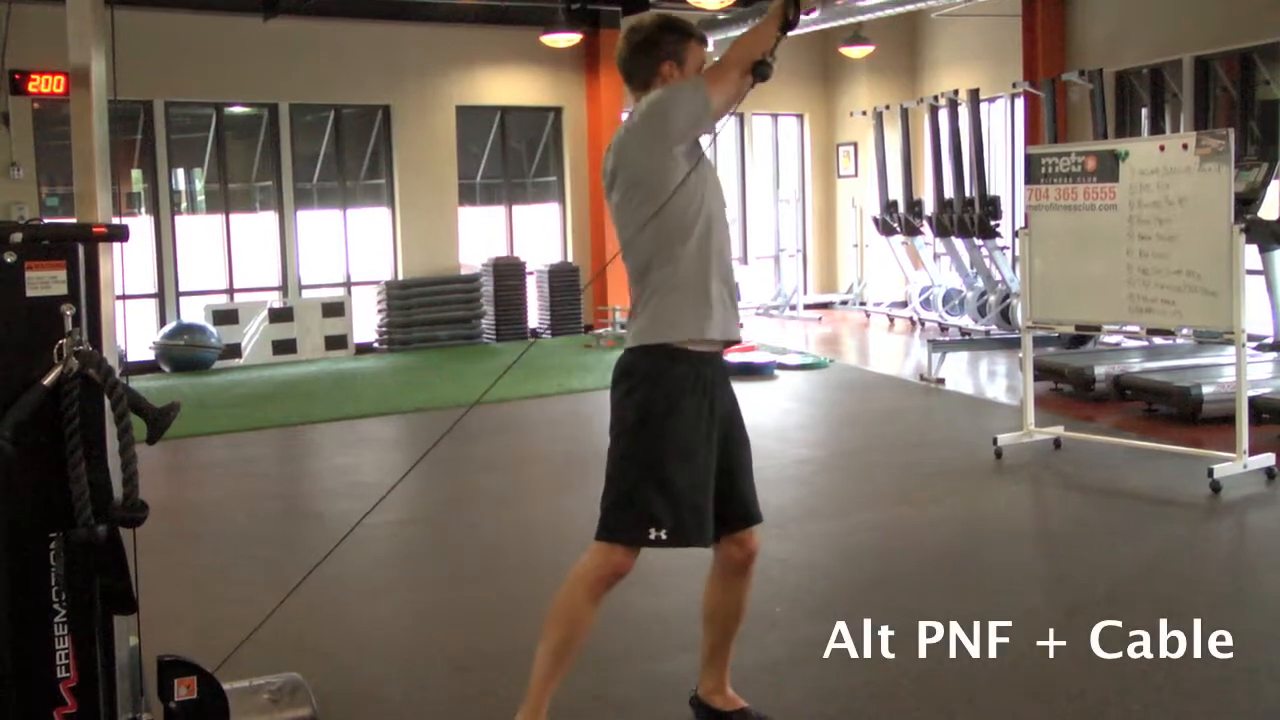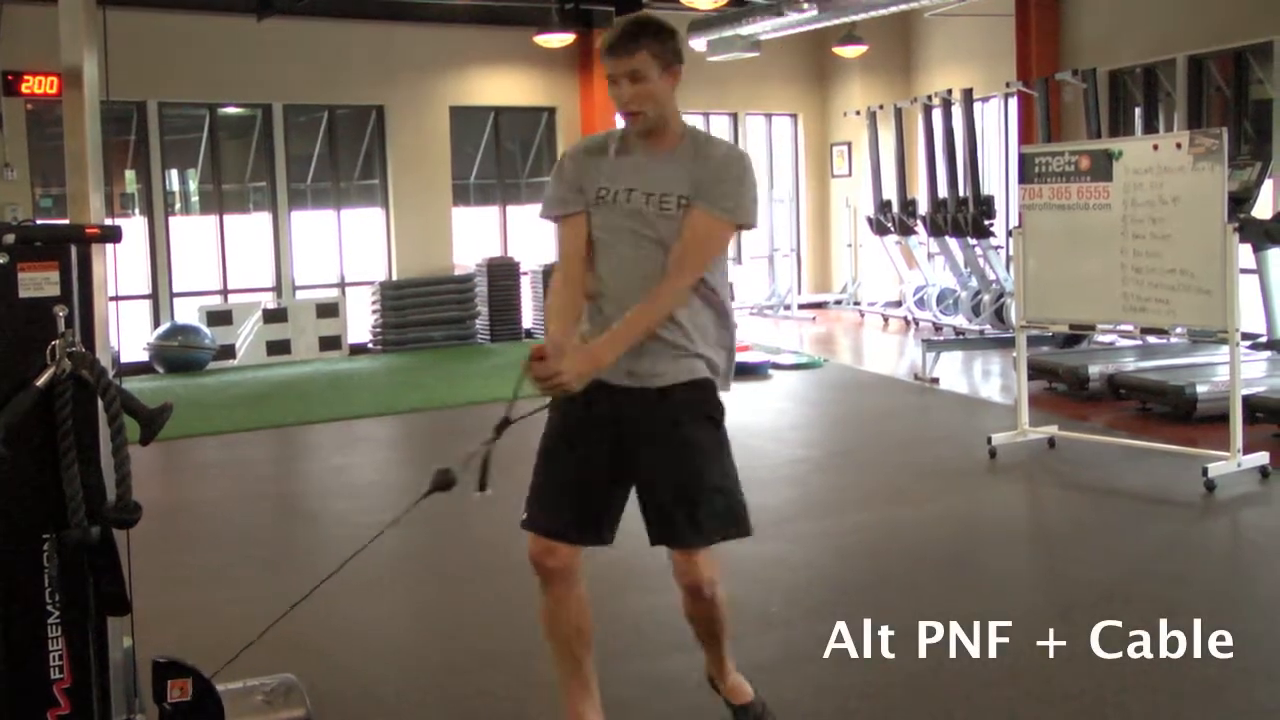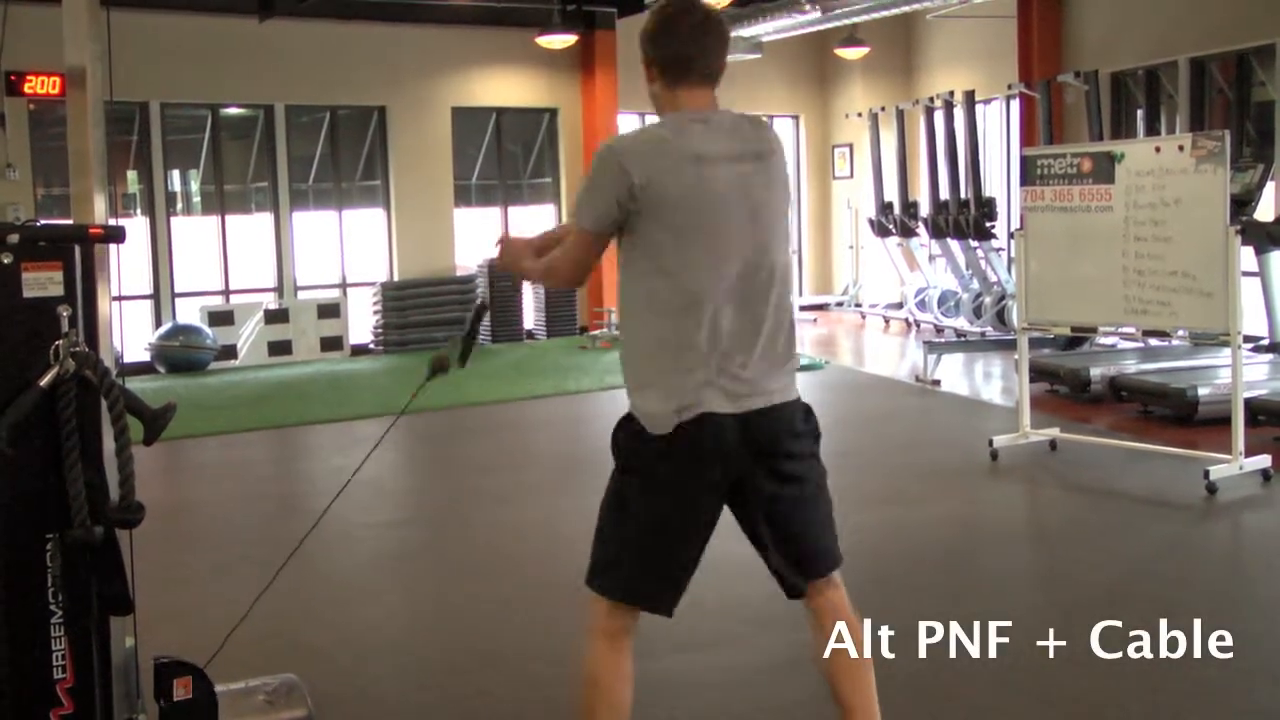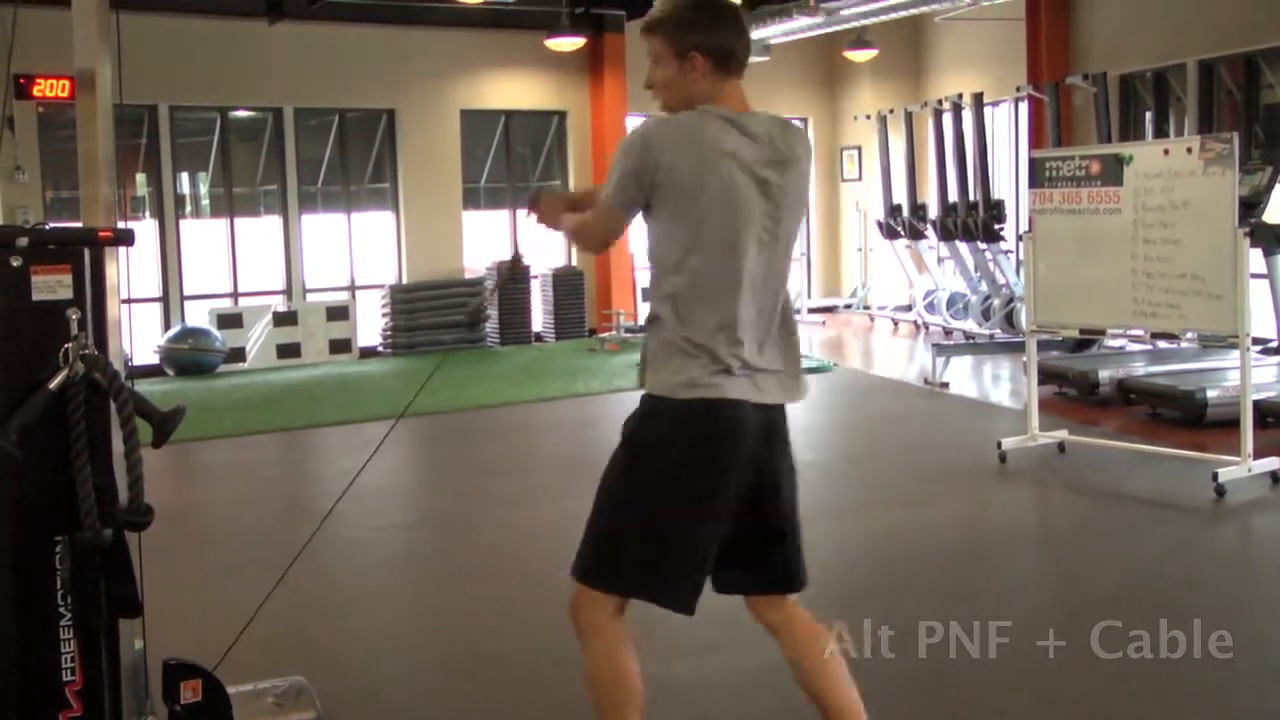
dt=1s
person 1, frame 1
left shoulder: (665, 133)
right shoulder: (656, 122)
left elbow: (734, 79)
right elbow: (739, 60)
left hip: (704, 369)
right hip: (663, 374)
left knee: (739, 546)
right knee: (613, 557)
person 1, frame 2
left shoulder: (723, 166)
right shoulder: (582, 162)
left elbow: (681, 278)
right elbow: (569, 272)
left wrist: (601, 349)
right wrist: (559, 346)
left hip: (680, 390)
right hip: (592, 387)
left knee: (695, 569)
right knee: (551, 555)
person 1, frame 3
left shoulder: (626, 158)
right shoulder: (765, 142)
left elbow: (570, 270)
left wrist: (523, 260)
right wrist: (551, 242)
left hip: (678, 421)
right hip: (775, 411)
left knee: (610, 616)
right knee: (824, 591)
person 1, frame 4
left shoulder: (661, 142)
right shoulder: (794, 149)
left elbow: (596, 236)
left wrist: (561, 216)
right wrist: (584, 204)
left hip: (688, 408)
right hip: (762, 409)
left knee: (595, 603)
right knee: (780, 609)
